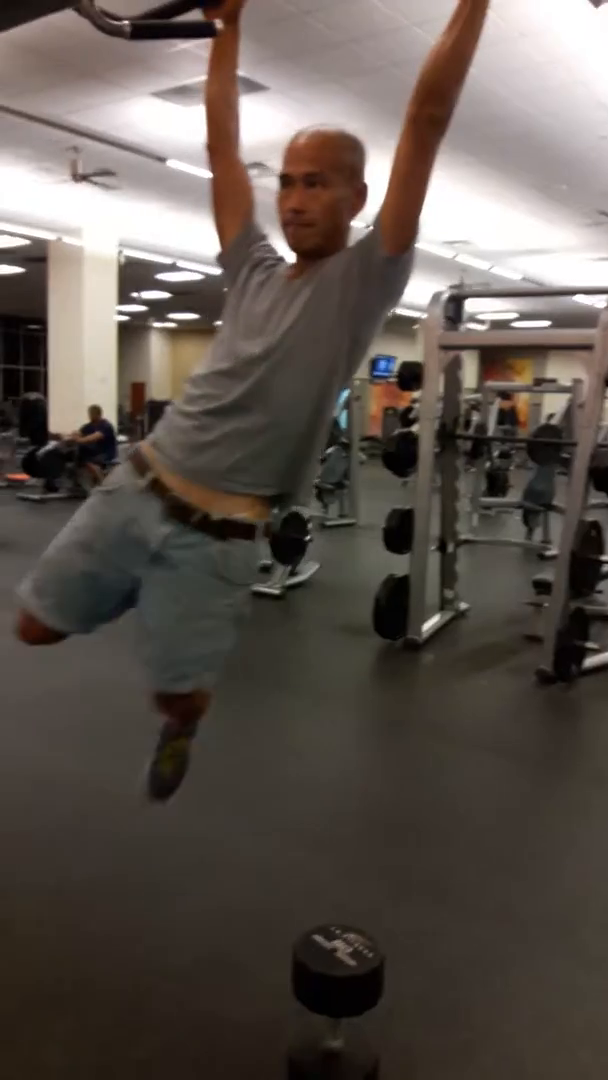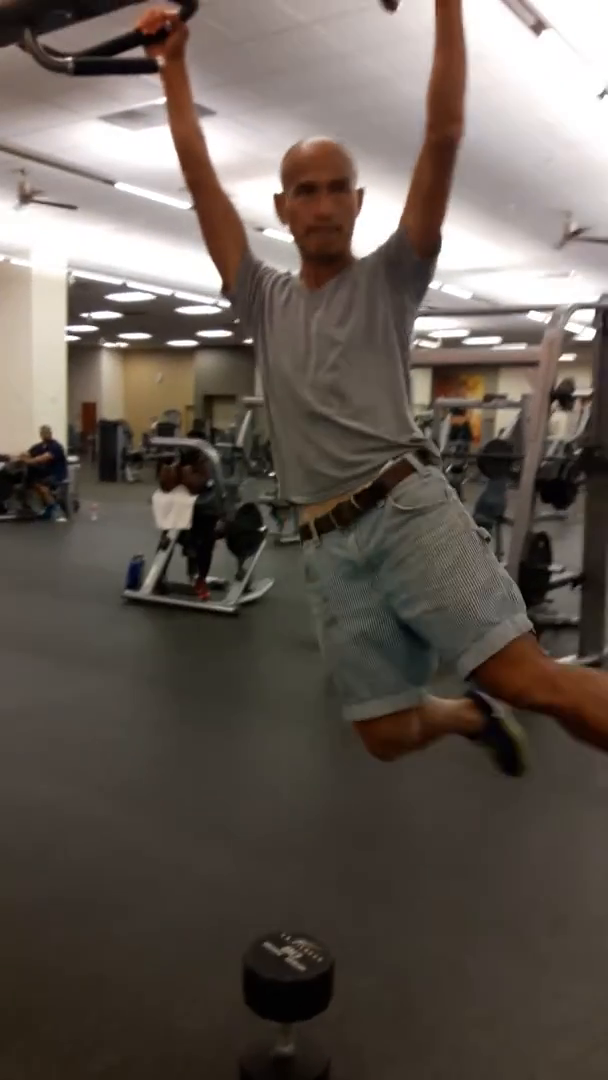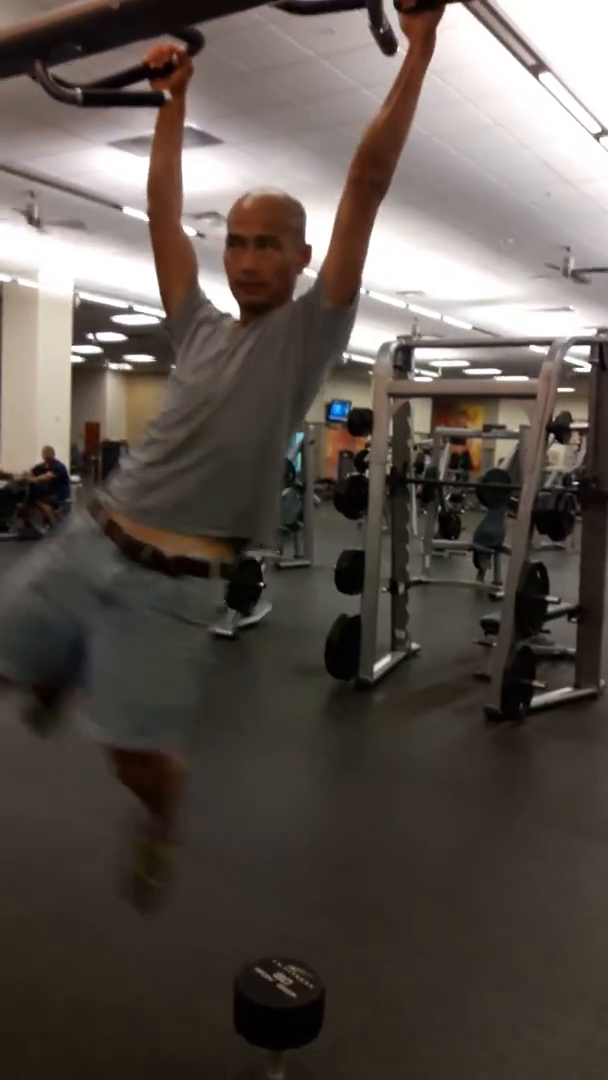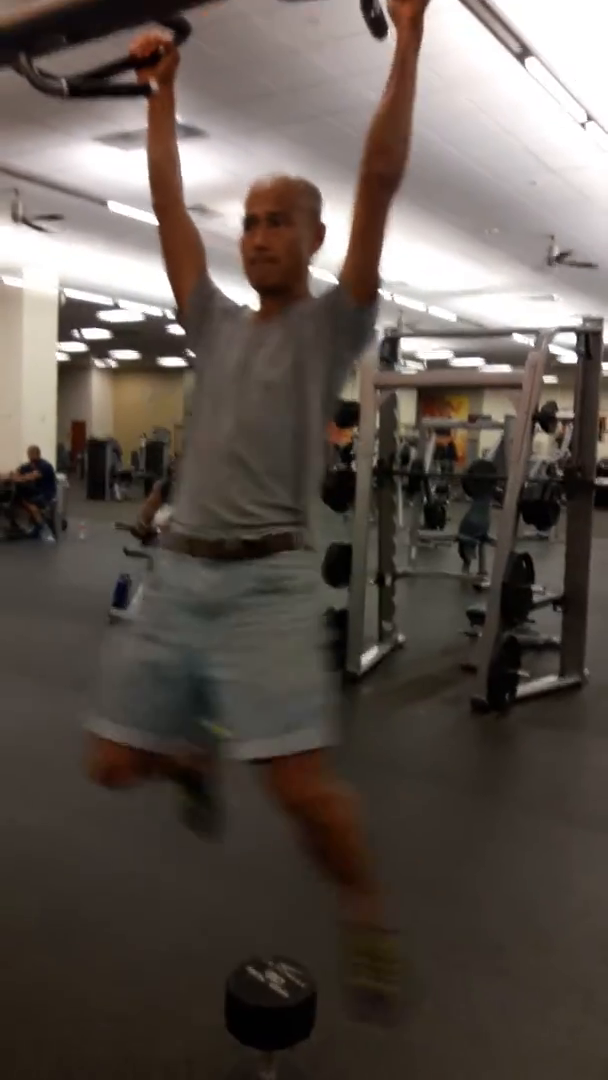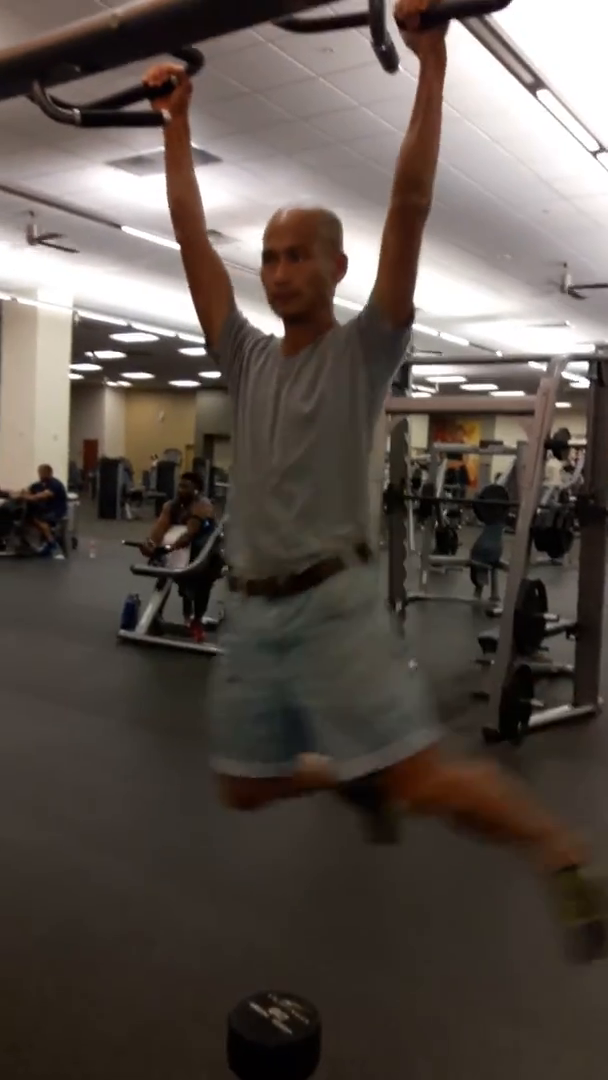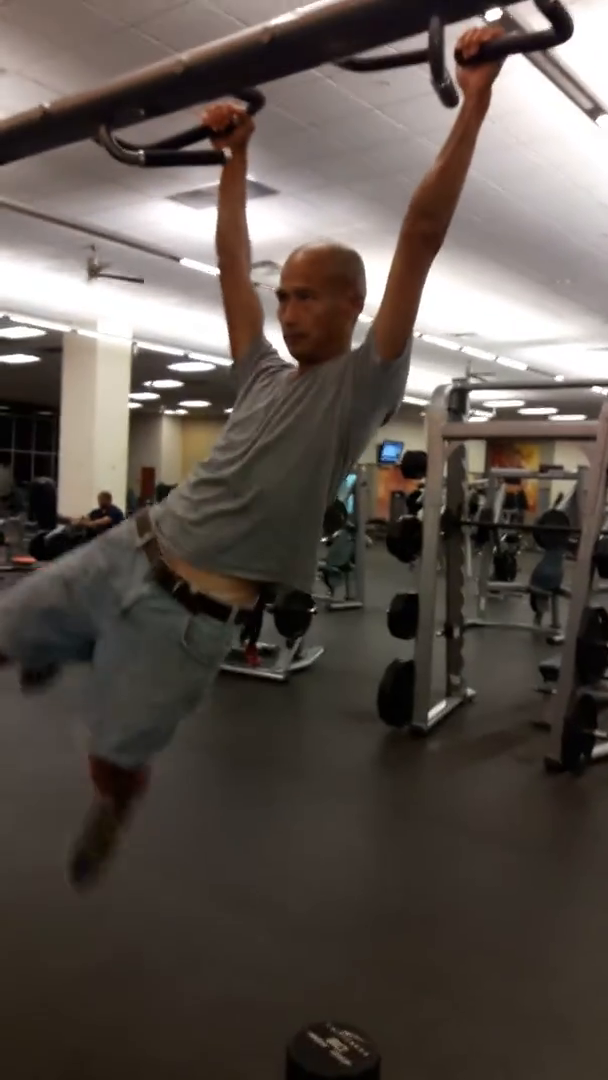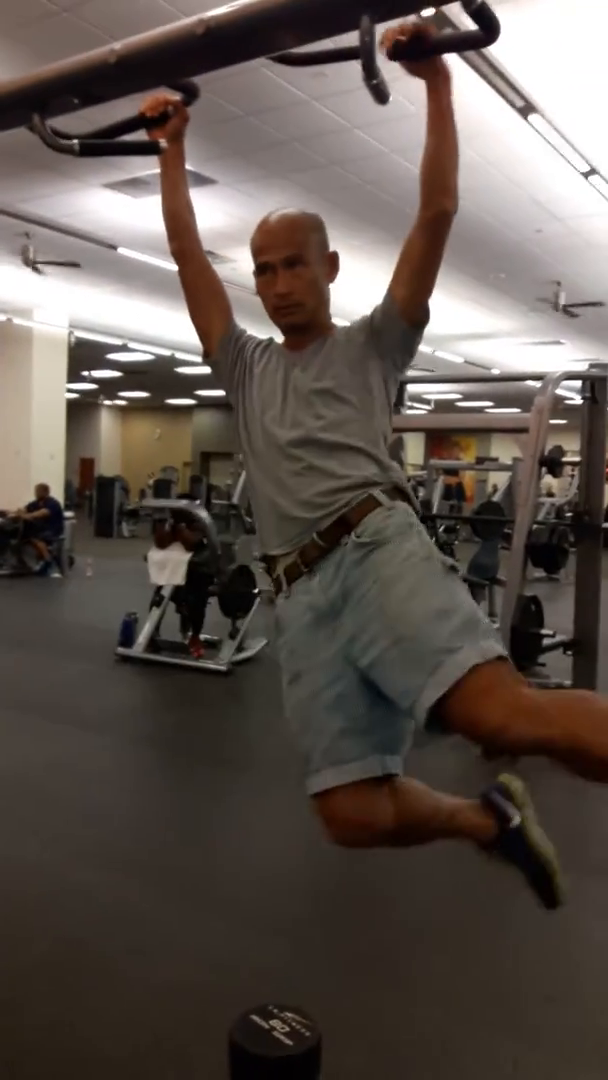
dt=0.7s
person 1, frame 1
left shoulder: (367, 275)
right shoulder: (254, 271)
left elbow: (427, 120)
right elbow: (220, 148)
left hip: (216, 533)
right hip: (136, 492)
left knee: (176, 691)
right knee: (36, 627)
left ankle: (180, 730)
right ankle: (131, 599)
person 1, frame 2
left shoulder: (389, 278)
right shoulder: (263, 299)
left elbow: (444, 140)
right elbow: (201, 179)
right wrist: (173, 71)
left hip: (406, 508)
right hip: (332, 543)
left knee: (523, 672)
right knee: (387, 734)
right ankle: (475, 718)
person 1, frame 3
left shoulder: (311, 332)
right shoulder: (201, 329)
left elbow: (364, 189)
right elbow: (162, 216)
right wrist: (174, 107)
left hip: (167, 584)
right hip: (88, 543)
left knee: (139, 755)
left ankle: (159, 826)
person 1, frame 4
left shoulder: (331, 322)
right shoulder: (217, 326)
left elbow: (378, 181)
right elbow: (170, 212)
right wrist: (161, 95)
left hip: (267, 585)
right hip: (179, 575)
left knee: (301, 781)
right knee: (111, 764)
left ankle: (365, 913)
right ankle: (189, 753)
person 1, frame 5
left shoulder: (363, 347)
right shoulder: (244, 359)
left elbow: (408, 210)
right elbow: (193, 242)
right wrist: (176, 127)
left hip: (329, 601)
right hip: (253, 610)
left knee: (415, 778)
right knee: (244, 785)
right ankle: (346, 770)
person 1, frame 6
left shoulder: (363, 382)
right shoulder: (264, 375)
left elbow: (421, 239)
right elbow: (231, 264)
left wrist: (474, 99)
right wrist: (235, 157)
left hip: (192, 610)
right hip: (130, 554)
left knee: (116, 766)
left ankle: (111, 816)
right ankle: (75, 642)
person 1, frame 7
left shoulder: (372, 346)
right shoulder: (246, 364)
left elbow: (436, 216)
right elbow: (188, 253)
left wrist: (434, 85)
right wrist: (171, 149)
left hip: (375, 551)
right hip: (302, 594)
left knee: (503, 709)
right knee: (353, 814)
right ankle: (489, 819)
